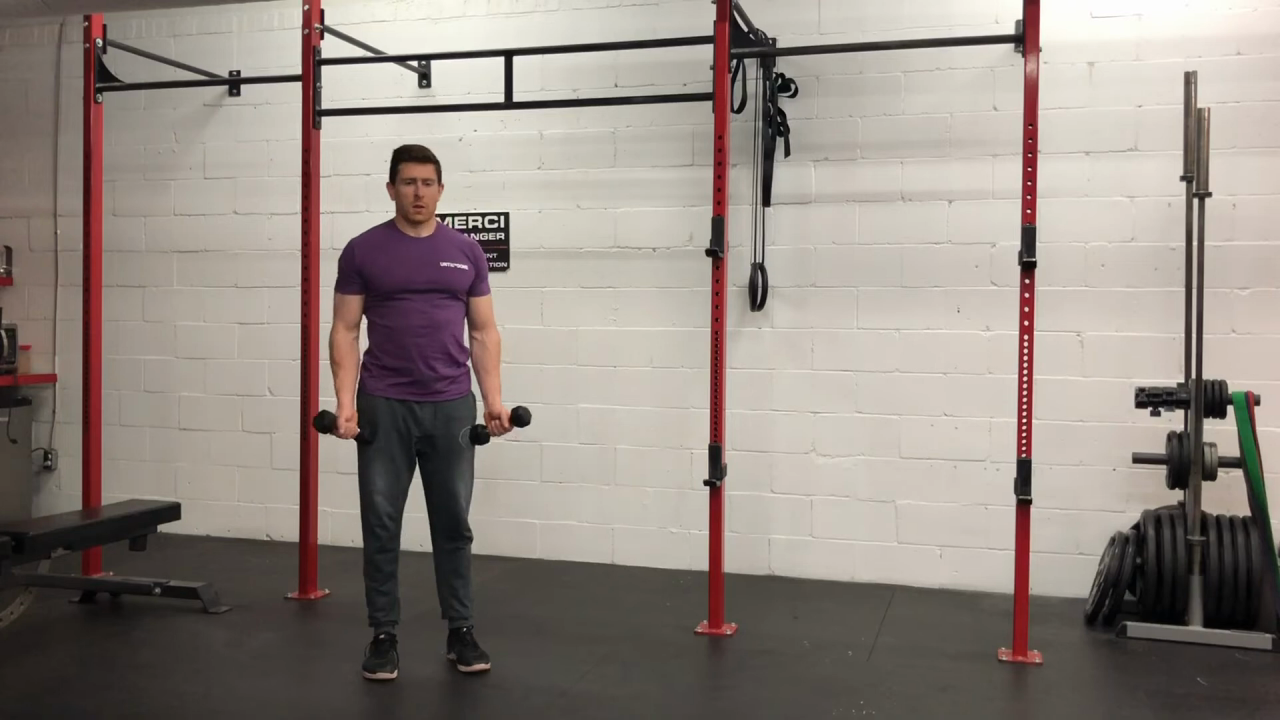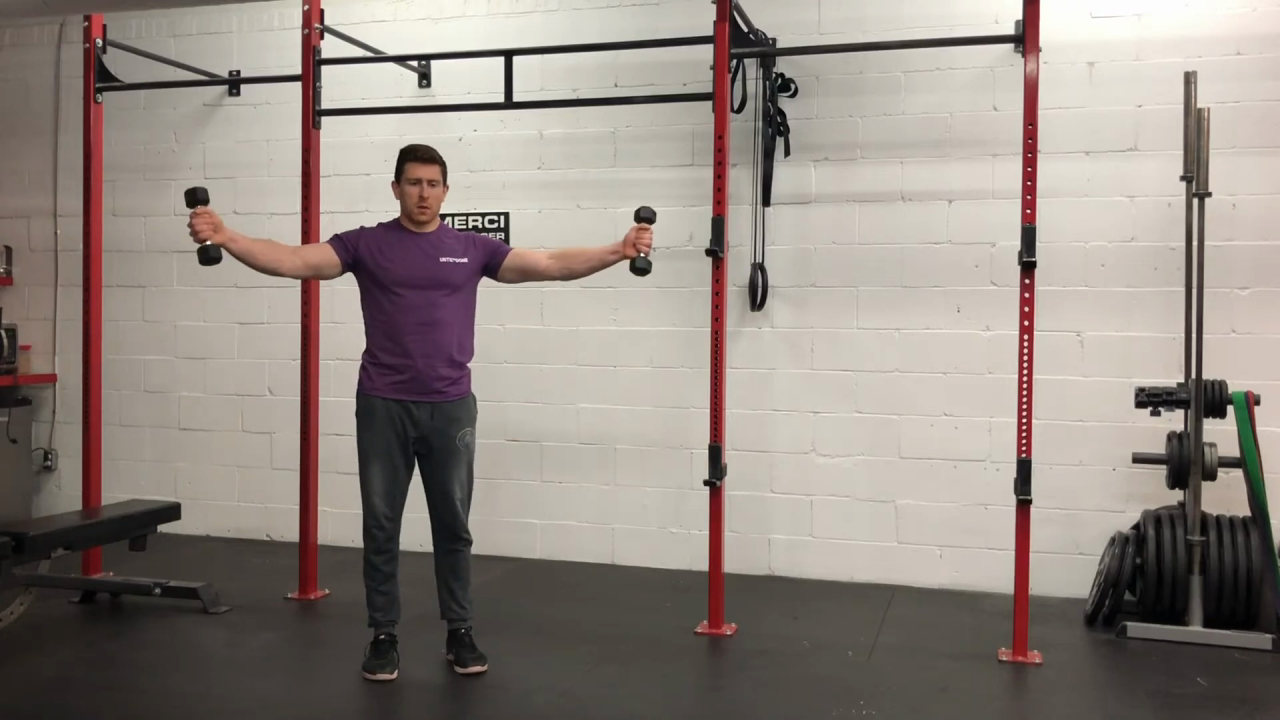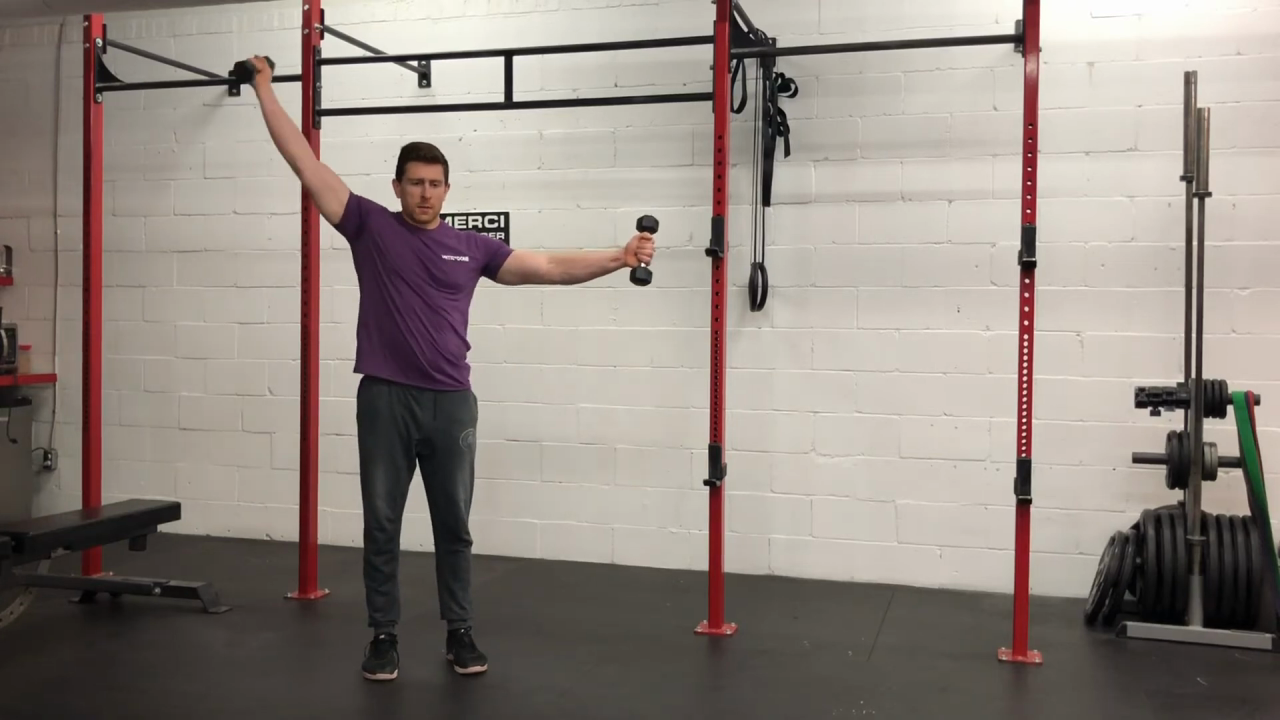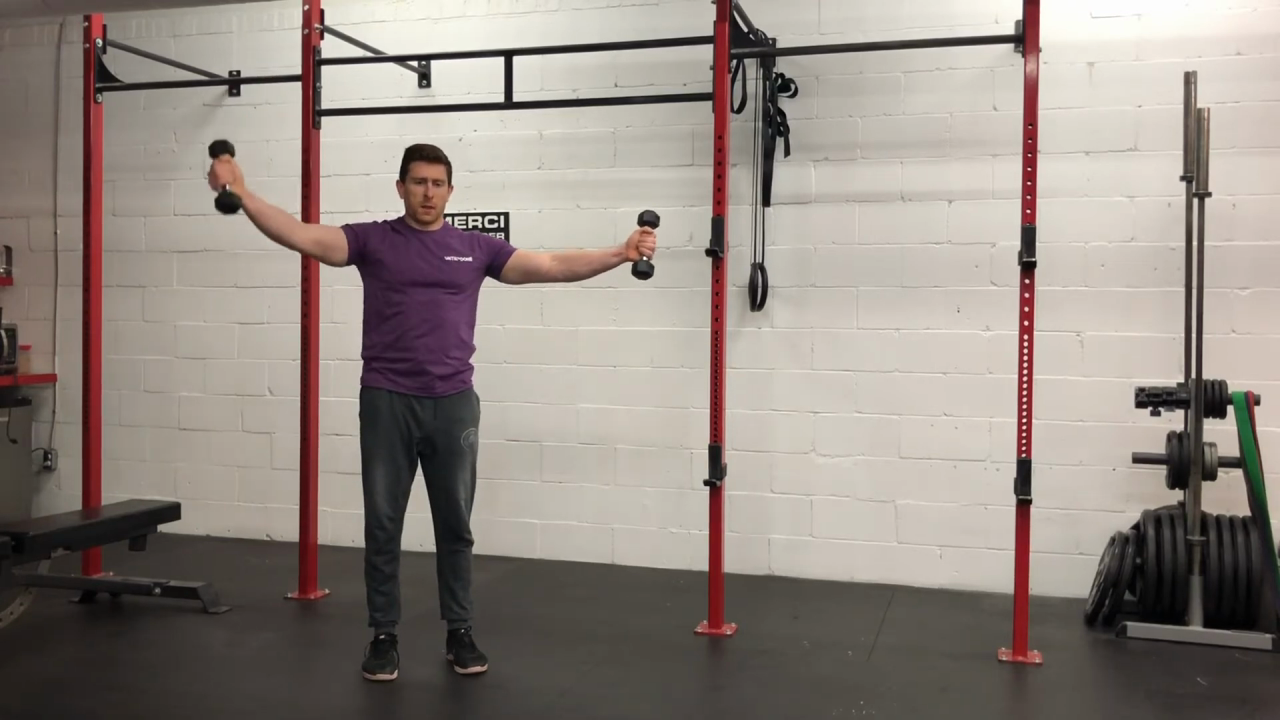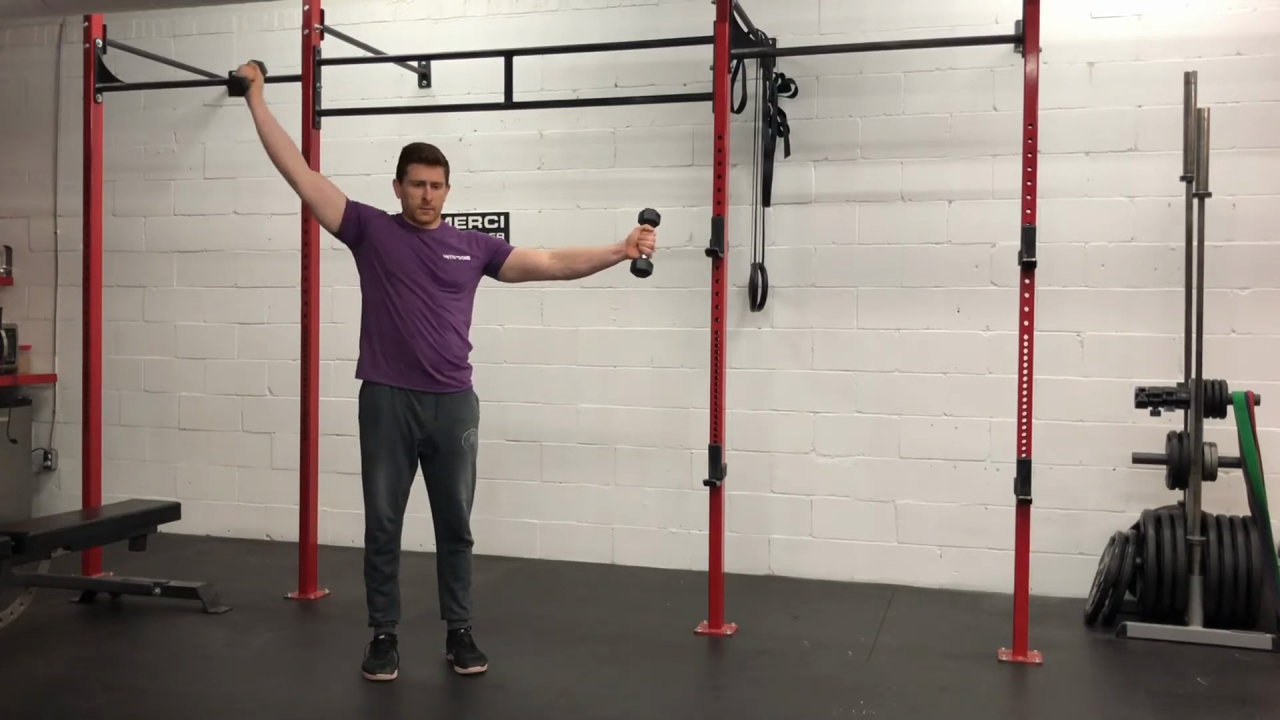
dt=1s
person 1, frame 1
left shoulder: (466, 252)
right shoulder: (363, 250)
left elbow: (483, 331)
right elbow: (345, 330)
left wrist: (494, 398)
right wrist: (344, 400)
left hip: (451, 407)
right hip: (384, 407)
left knee: (453, 525)
right knee: (381, 525)
left ankle: (460, 632)
right ankle: (383, 635)
person 1, frame 2
left shoulder: (471, 248)
right shoulder: (366, 244)
left elbow: (551, 264)
right elbow: (292, 260)
left wrist: (618, 250)
right wrist: (226, 237)
left hip: (450, 407)
right hip: (383, 405)
left knee: (453, 525)
right knee: (381, 526)
left ankle: (460, 632)
right ankle: (384, 635)
person 1, frame 3
left shoulder: (471, 247)
right shoulder: (370, 226)
left elbow: (549, 267)
right elbow: (305, 164)
left wrist: (618, 257)
right wrist: (264, 88)
left hip: (451, 403)
right hip: (385, 399)
left knee: (454, 527)
right knee: (381, 526)
left ankle: (460, 632)
right ankle: (383, 636)
person 1, frame 4
left shoulder: (474, 247)
right shoulder: (373, 239)
left elbow: (549, 265)
right elbow: (302, 236)
left wrist: (619, 253)
right wrist: (240, 193)
left hip: (453, 404)
right hip: (386, 401)
left knee: (455, 526)
right knee: (382, 527)
left ankle: (459, 632)
right ankle: (383, 635)
person 1, frame 5
left shoulder: (472, 247)
right shoulder: (370, 231)
left elbow: (550, 263)
right elbow: (300, 174)
left wrist: (620, 251)
right wrist: (257, 98)
left hip: (453, 404)
right hip: (387, 401)
left knee: (455, 527)
right knee: (382, 526)
left ankle: (460, 632)
right ankle: (383, 636)
